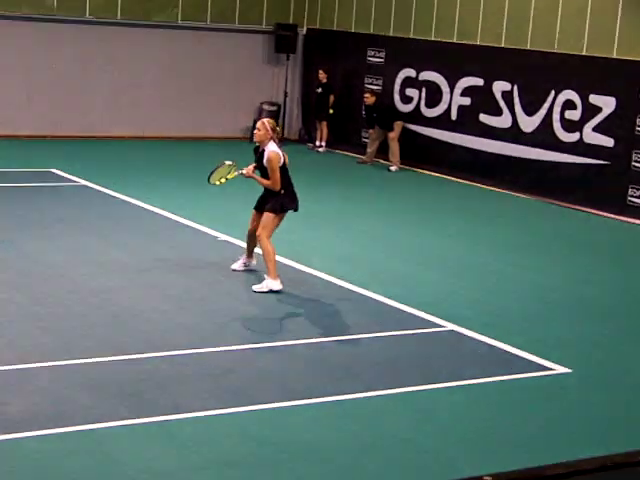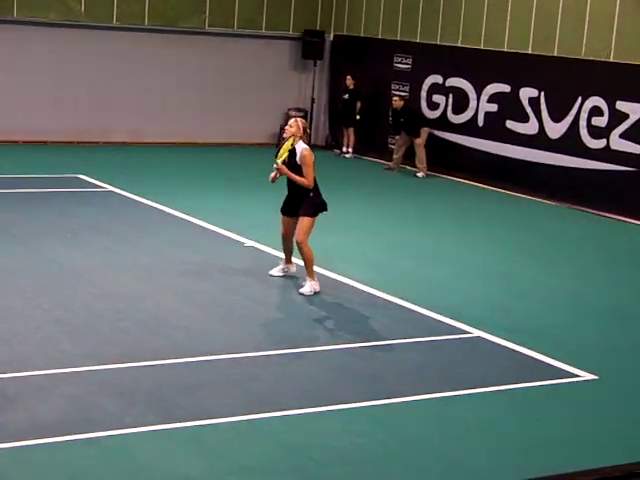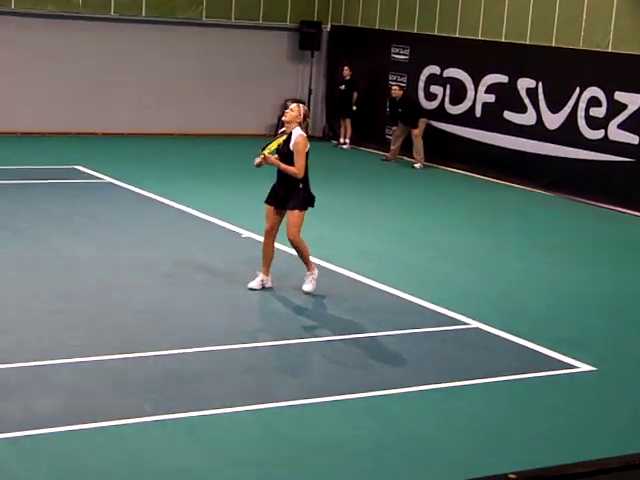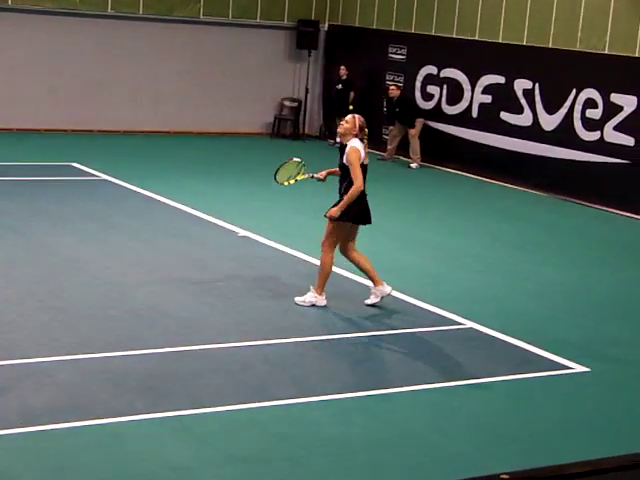
dt=0.7s
person 1, frame 1
left shoulder: (272, 154)
right shoulder: (261, 148)
left elbow: (275, 186)
left wrist: (252, 176)
right wrist: (254, 166)
left hip: (282, 196)
right hip: (271, 194)
left knee: (262, 236)
right knee: (252, 231)
left ankle: (273, 280)
right ankle: (248, 259)
person 1, frame 2
left shoulder: (304, 152)
left elbow: (309, 183)
left wrist: (287, 173)
right wrist: (277, 173)
left hip: (308, 200)
right hip: (292, 197)
left knee: (300, 240)
right knee: (286, 236)
left ankle: (312, 281)
right ankle: (288, 264)
person 1, frame 3
left shoulder: (299, 138)
right shoulder: (283, 133)
left elbow: (298, 172)
left wrist: (275, 162)
right wrist: (266, 159)
left hip: (297, 191)
right hip: (280, 188)
left knee: (293, 236)
right knee: (269, 231)
left ankle: (311, 269)
right ankle: (265, 276)
person 1, frame 4
left shoulder: (352, 149)
right shoulder: (351, 146)
left elbow: (358, 186)
left wrist: (338, 209)
right wrist: (328, 172)
left hip: (352, 203)
right hip: (355, 205)
left knee: (327, 247)
right knee: (347, 249)
left ankle: (318, 295)
right ankle: (379, 286)
